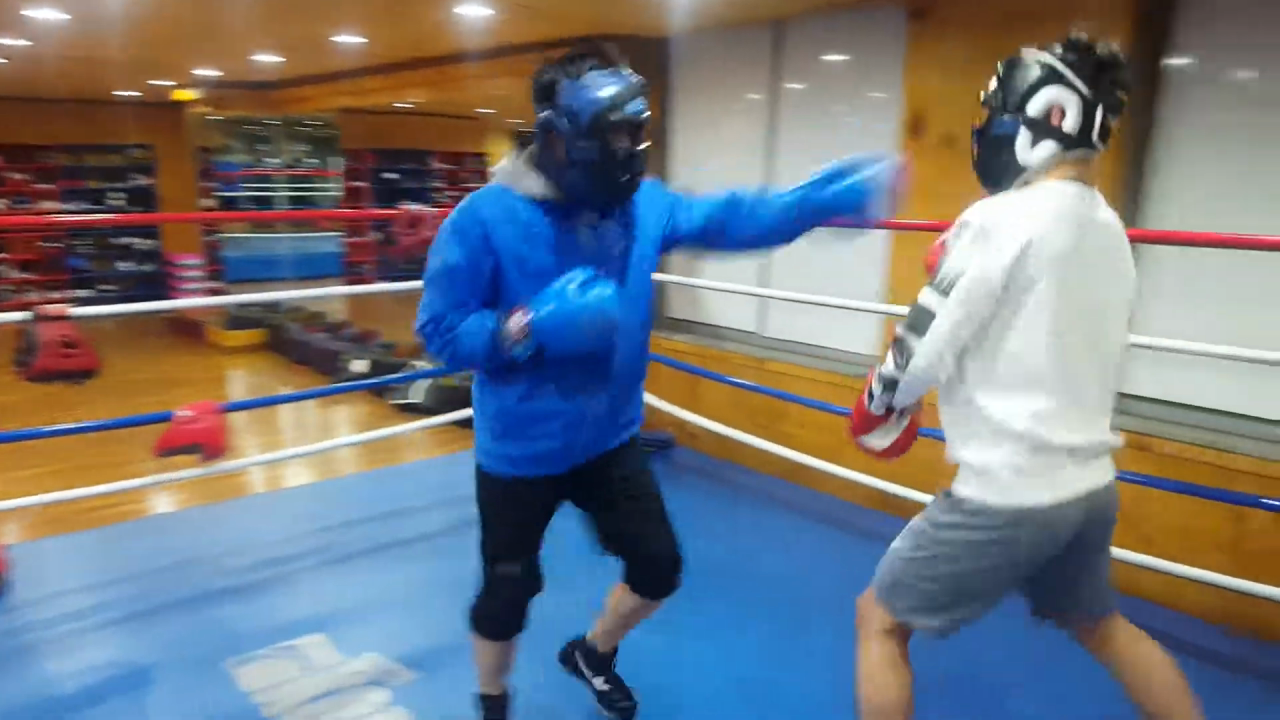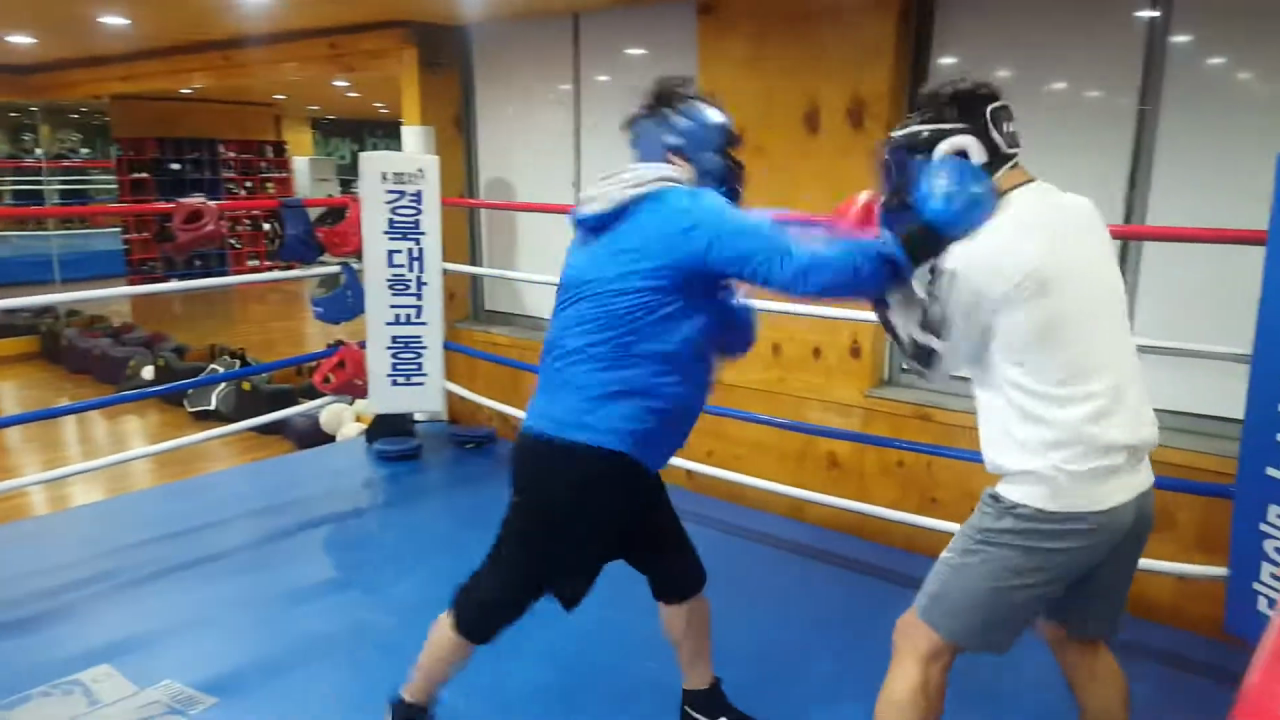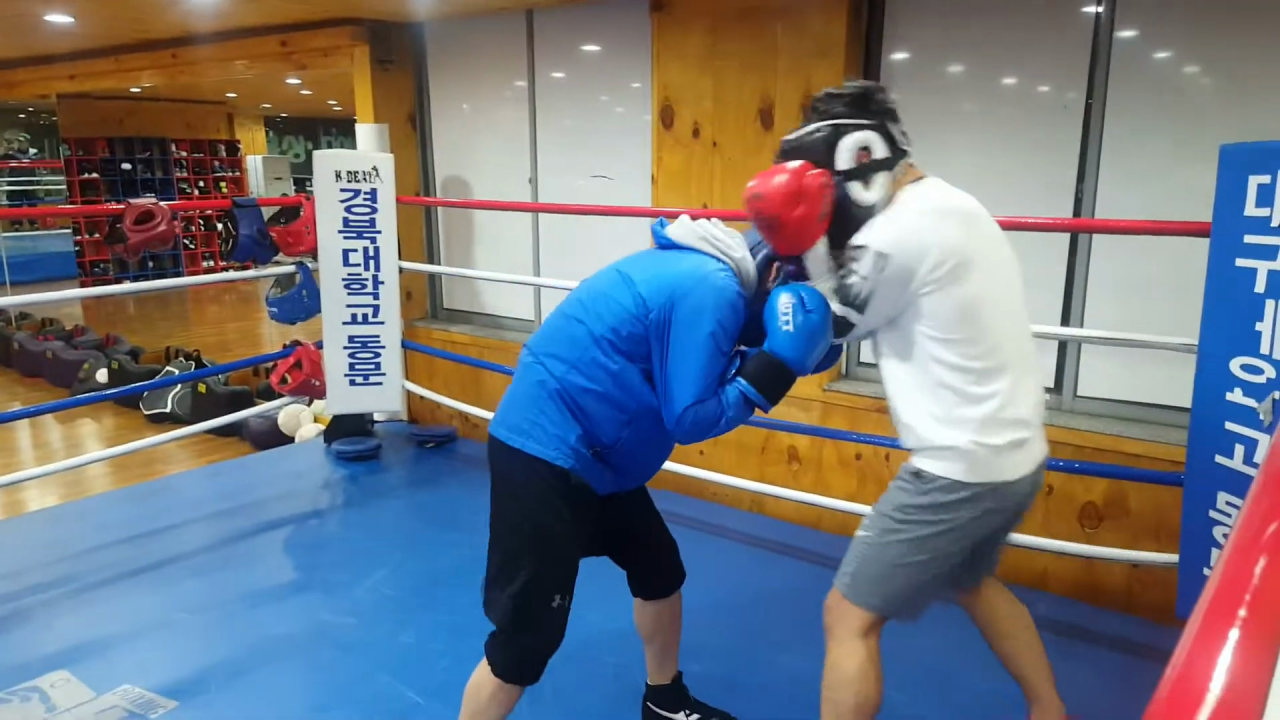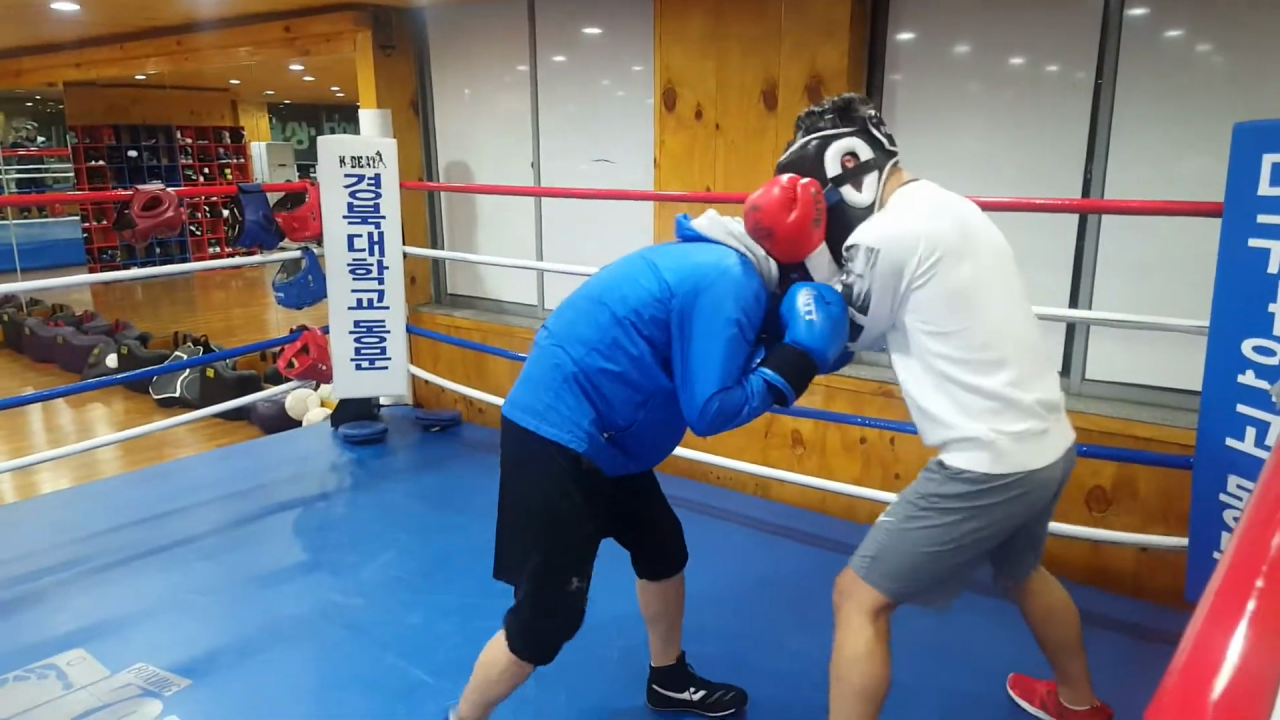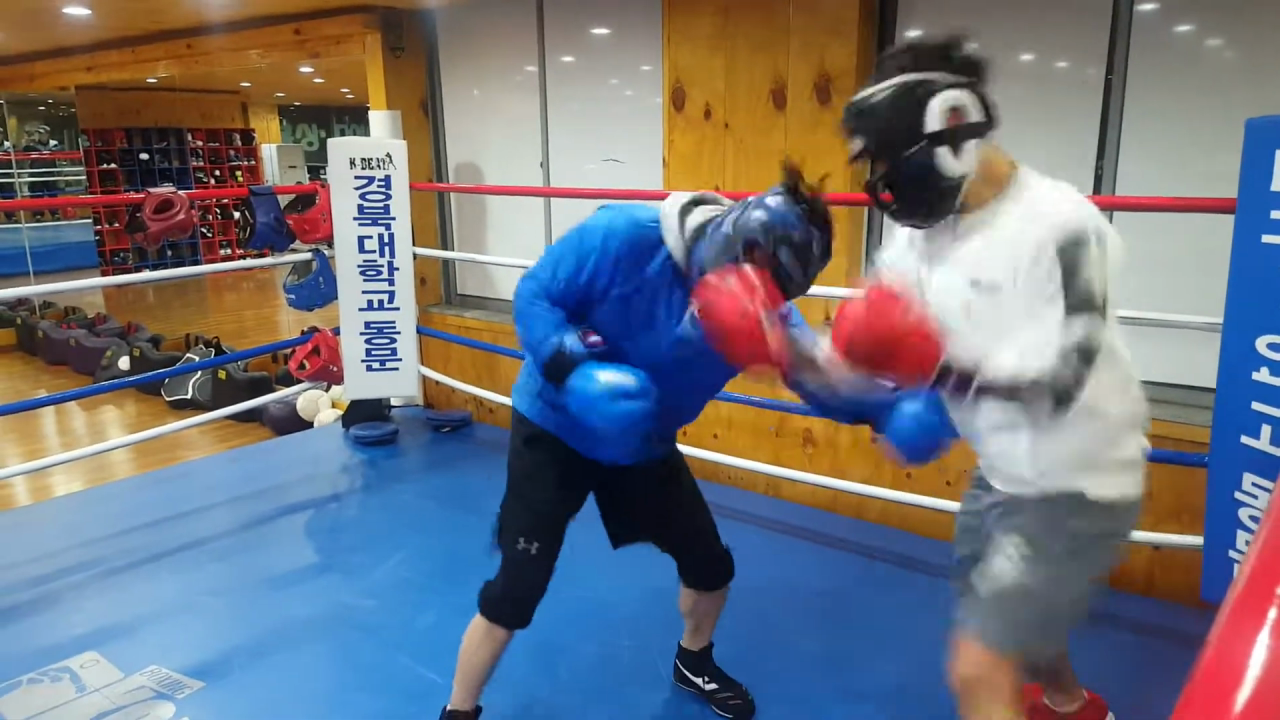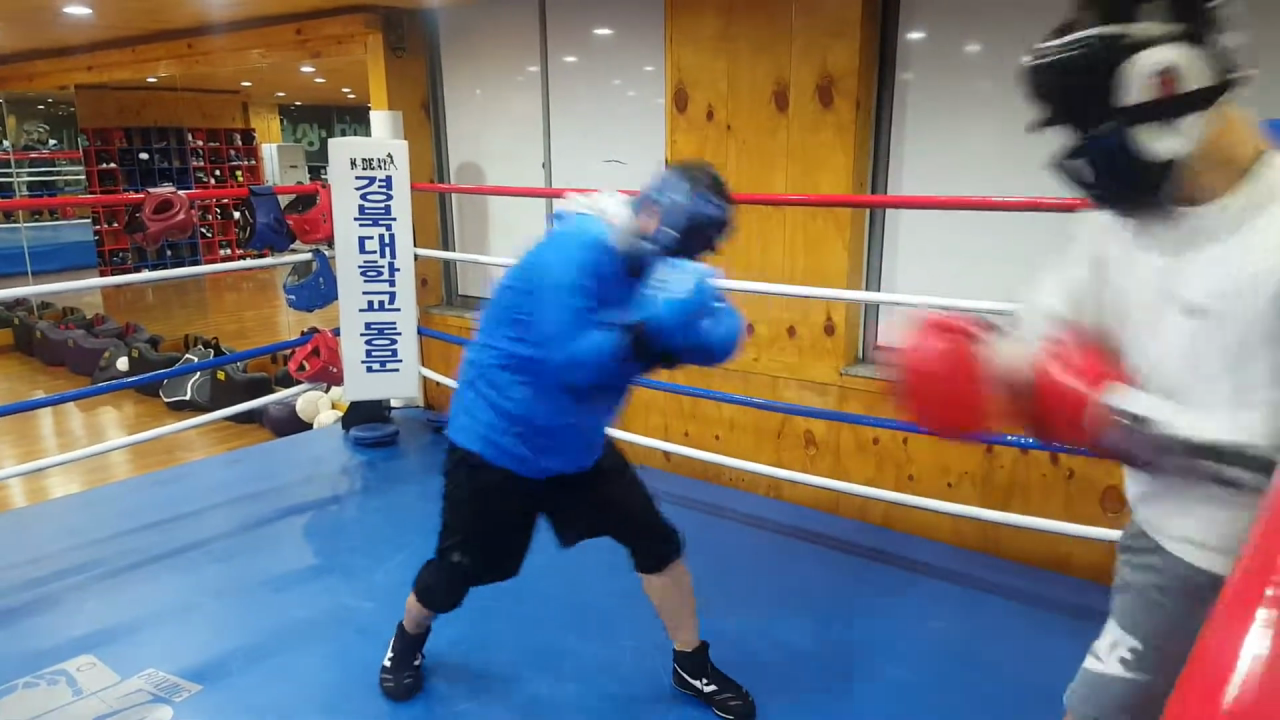
dt=0.5s
person 1, frame 1
left shoulder: (999, 223)
right shoulder: (1108, 232)
left elbow: (924, 350)
left wrist: (877, 406)
left hip: (1005, 494)
right hip: (1088, 487)
left knee: (879, 622)
right knee: (1099, 626)
person 1, frame 2
left shoulder: (974, 256)
right shoulder: (1080, 213)
left elbow: (930, 352)
right wrist: (929, 250)
left hip: (1048, 502)
right hip: (1125, 487)
left knee: (920, 644)
right knee: (1076, 634)
person 1, frame 3
left shoulder: (893, 238)
right shoulder: (957, 206)
left elbow: (833, 322)
left wrist: (804, 242)
right wrist: (816, 244)
left hip: (959, 470)
right hip: (1016, 458)
left knee: (849, 619)
right knee: (973, 583)
person 1, frame 4
left shoulder: (885, 236)
right shoulder: (948, 207)
left elbow: (847, 336)
left hip: (990, 464)
right hip: (1047, 445)
left knee: (861, 598)
right knee: (1018, 572)
person 1, frame 5
left shoulder: (1059, 225)
right shoulder: (919, 241)
left elbow: (1059, 380)
right elbow: (886, 367)
left wrist: (941, 363)
left hip: (1077, 488)
right hip: (1004, 479)
right knee: (1013, 609)
person 1, frame 6
right shoulder: (1129, 210)
right elbow: (1052, 323)
left wrist: (1118, 414)
right wrist: (980, 357)
left hip: (1214, 551)
right hip: (1161, 522)
person 2, frame 1
left shoulder: (643, 203)
right shoulder: (485, 220)
left elbow: (739, 217)
right elbow: (441, 334)
left wrist: (840, 193)
right wrist: (530, 329)
left hip: (608, 437)
right hip: (519, 449)
left knee: (658, 569)
right knee: (507, 595)
left ankle: (594, 653)
person 2, frame 2
left shoulder: (629, 219)
right shoulder: (688, 211)
right elbow: (797, 269)
left wrist: (725, 322)
right wrist: (919, 239)
left hip: (605, 446)
right hip: (582, 449)
left knee: (679, 573)
right knee: (501, 595)
person 2, frame 3
left shoulder: (699, 271)
right shoulder: (714, 288)
left elbow: (697, 384)
right elbow: (689, 418)
left wrist: (770, 356)
right wrist: (777, 365)
left hip: (595, 457)
right hip: (546, 455)
left knee: (660, 569)
right knee: (529, 631)
person 2, frame 4
left shoulder: (710, 260)
right shoulder: (729, 281)
left elbow: (695, 376)
right elbow: (711, 410)
left wrist: (778, 352)
right wrist: (795, 362)
left hip: (600, 434)
right hip: (557, 437)
left knee: (663, 548)
right knee: (548, 614)
person 2, frame 5
right shoulder: (630, 235)
left elbow: (826, 383)
right elbow: (535, 298)
left wrist: (889, 409)
right wrist: (570, 369)
left hip: (643, 440)
right hip: (557, 422)
left knee: (709, 563)
right knee: (519, 585)
left ankle: (694, 663)
person 2, frame 6
left shoulder: (623, 260)
right shoulder: (590, 251)
left elbow: (614, 350)
right elbow: (567, 360)
left wrist: (689, 340)
right wrist: (654, 329)
left hip: (576, 439)
right hip: (499, 440)
left knee: (655, 542)
right knee: (456, 572)
left ankle: (692, 665)
right ankle: (406, 641)
